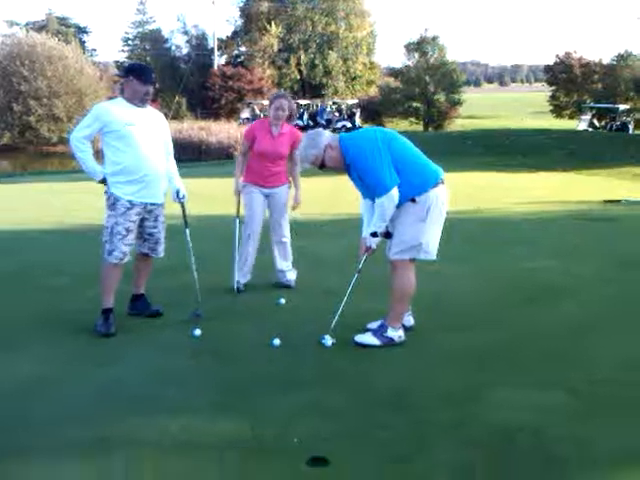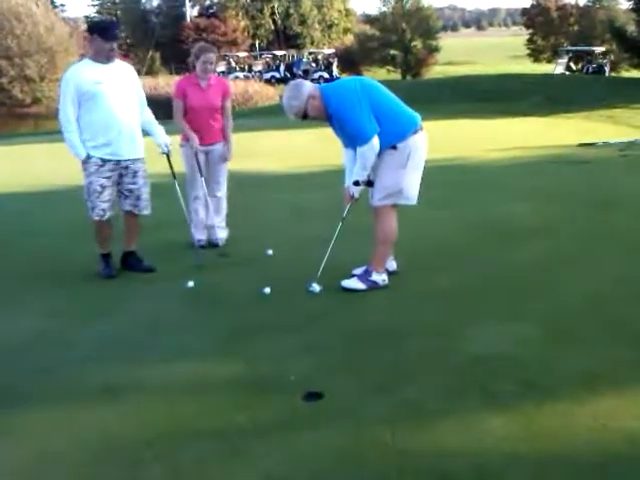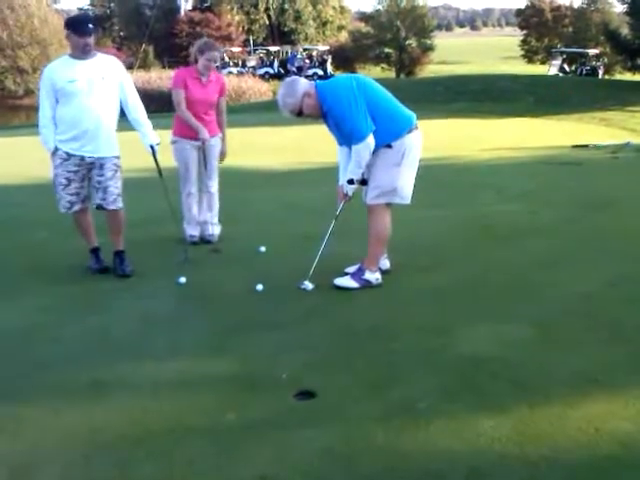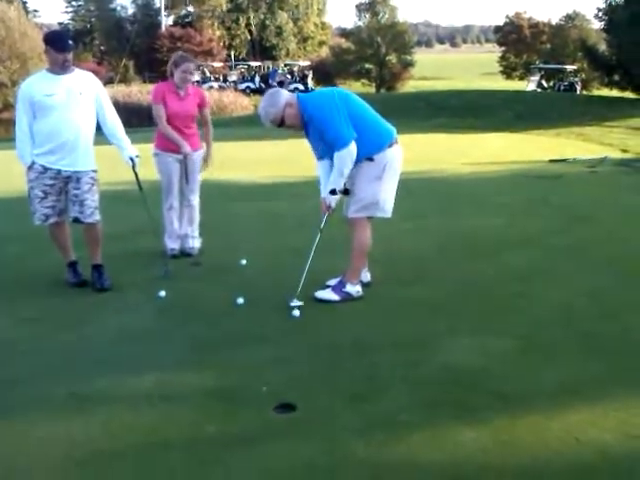
dt=1s
person 1, frame 1
left shoulder: (157, 116)
right shoulder: (106, 111)
left elbow: (167, 154)
right elbow: (77, 139)
left wrist: (177, 182)
right wrist: (97, 172)
left hip: (155, 197)
right hip: (124, 197)
left knee: (148, 250)
right knee: (115, 254)
left ankle: (138, 299)
right ankle: (106, 312)
person 1, frame 2
left shoulder: (127, 70)
right shoulder: (75, 75)
left elbow: (142, 108)
right elbow: (67, 117)
left wrist: (160, 135)
right wrist: (79, 153)
left hip: (133, 154)
right hip: (99, 157)
left knee: (136, 207)
right knee: (101, 212)
left ankle: (130, 255)
right ankle: (105, 258)
person 1, frame 3
left shoulder: (112, 65)
right shoulder: (53, 71)
left elbow: (132, 103)
right elbow: (46, 113)
left wrist: (149, 135)
right wrist: (51, 146)
left hip: (106, 150)
right hip: (69, 152)
left knee: (113, 204)
right knee: (77, 206)
left ankle: (119, 254)
right ankle: (94, 252)
person 1, frame 4
left shoulder: (89, 80)
right shoulder: (30, 86)
left elbow: (109, 117)
right elbow: (23, 127)
left wrist: (126, 148)
right wrist: (27, 161)
left hip: (82, 165)
right hip: (45, 166)
left knee: (91, 218)
right knee: (54, 219)
left ankle: (97, 267)
right ankle: (71, 265)
person 2, frame 1
left shoulder: (361, 147)
right shoulder: (351, 155)
left elbow: (388, 195)
right elbow: (370, 196)
left wrist: (375, 232)
right wrist: (366, 234)
left hip: (424, 195)
right hip: (411, 197)
left knee: (402, 259)
right knee: (399, 258)
left ankle: (392, 329)
right ankle: (402, 316)
person 2, frame 2
left shoulder: (342, 98)
right shoulder: (332, 104)
left elbow: (369, 143)
right elbow: (351, 144)
left wrist: (357, 182)
right wrist: (349, 183)
left hip: (404, 142)
right hip: (391, 144)
left knee: (384, 205)
right knee: (381, 204)
left ankle: (377, 273)
right ankle: (385, 261)
person 2, frame 3
left shoulder: (338, 95)
right shoulder: (327, 101)
left elbow: (364, 141)
right elbow: (346, 142)
left wrist: (352, 180)
right wrist: (343, 181)
left hip: (398, 141)
right hip: (386, 143)
left knee: (378, 204)
right knee: (376, 202)
left ankle: (370, 272)
right ankle: (379, 259)
person 2, frame 4
left shoulder: (321, 105)
right shoulder: (309, 118)
left elbow: (347, 149)
right elbow: (324, 157)
left wrist: (334, 190)
right wrist: (325, 193)
left hip: (379, 155)
right hip: (365, 158)
left knee: (359, 218)
right knee: (356, 216)
left ankle: (351, 284)
right ankle: (359, 272)
person 3, frame 1
left shoulder: (294, 134)
right shoulder: (254, 129)
left elbow: (294, 165)
right elbow: (241, 155)
left wrist: (297, 192)
right wrist: (238, 179)
left hip: (279, 188)
right hip: (253, 187)
left knee: (281, 232)
right knee: (250, 231)
left ankle: (285, 273)
right ankle: (241, 277)
person 3, frame 2
left shoulder: (223, 84)
right shoulder: (183, 84)
left elbow: (227, 117)
right elbow: (178, 116)
left wrist: (228, 145)
right wrist: (191, 135)
left hip: (217, 144)
right hip: (192, 144)
left knee: (217, 189)
right knee: (196, 190)
left ankle: (217, 231)
right ankle: (199, 233)
person 3, frame 3
left shoulder: (219, 81)
right shoulder: (181, 75)
left elbow: (221, 113)
right elbow: (180, 108)
left wrist: (223, 141)
right wrist: (199, 129)
left hip: (211, 138)
right hip: (185, 139)
left knee: (210, 184)
right knee: (189, 185)
left ankle: (210, 228)
right ankle: (192, 229)
person 3, frame 4
left shoulder: (198, 93)
right shoulder: (160, 90)
left elbow: (207, 123)
right elbow: (161, 124)
left wrist: (208, 151)
right wrist: (181, 143)
left hip: (194, 151)
right hip: (167, 152)
left knee: (192, 197)
right knee: (171, 197)
left ankle: (191, 240)
right ankle: (172, 242)
